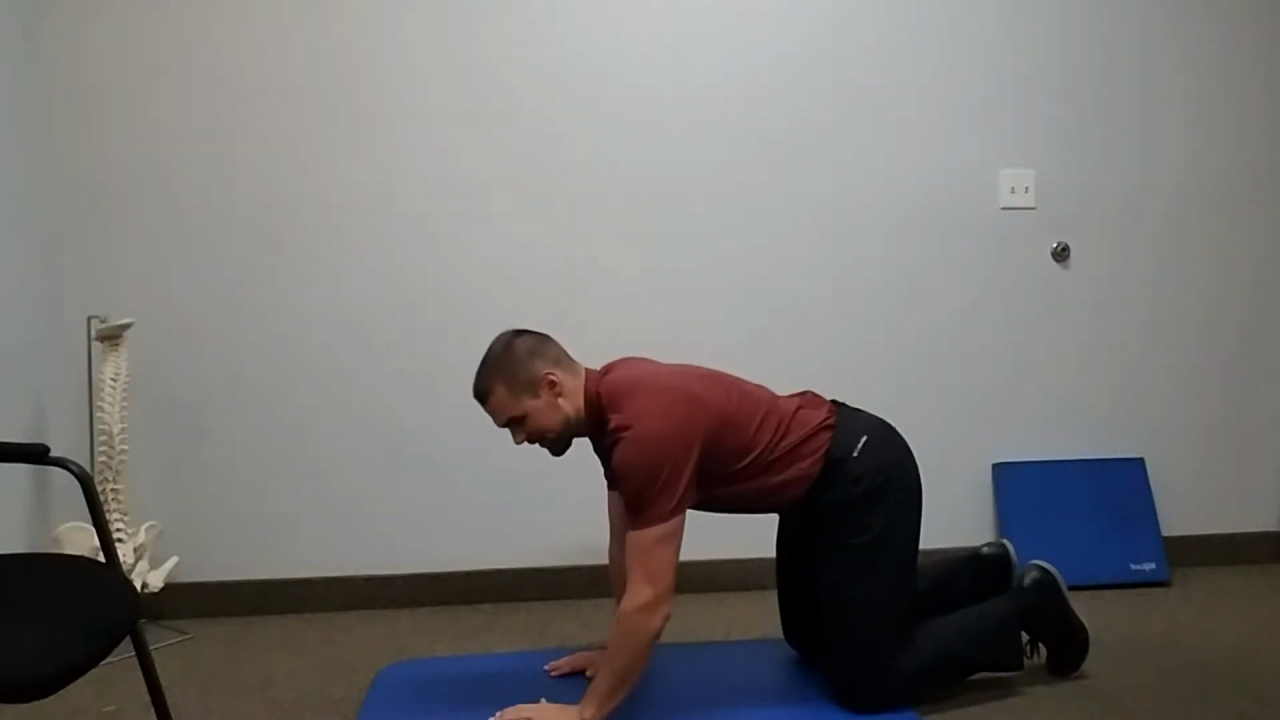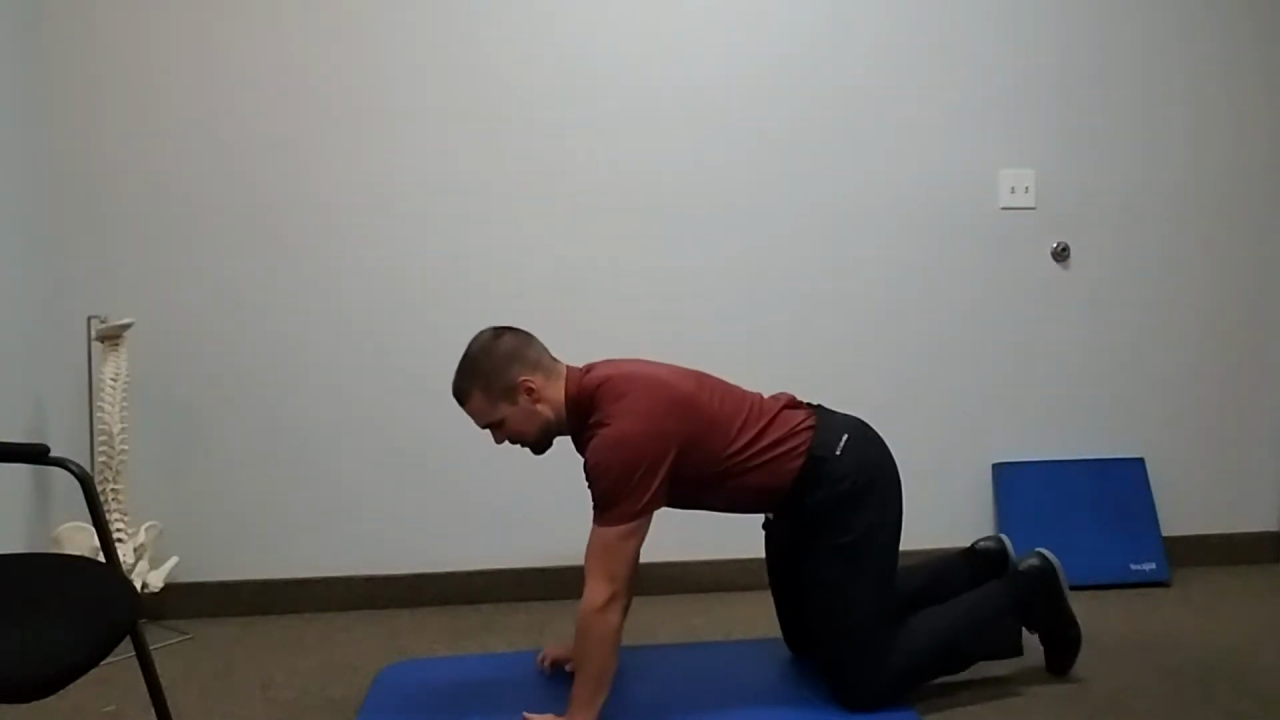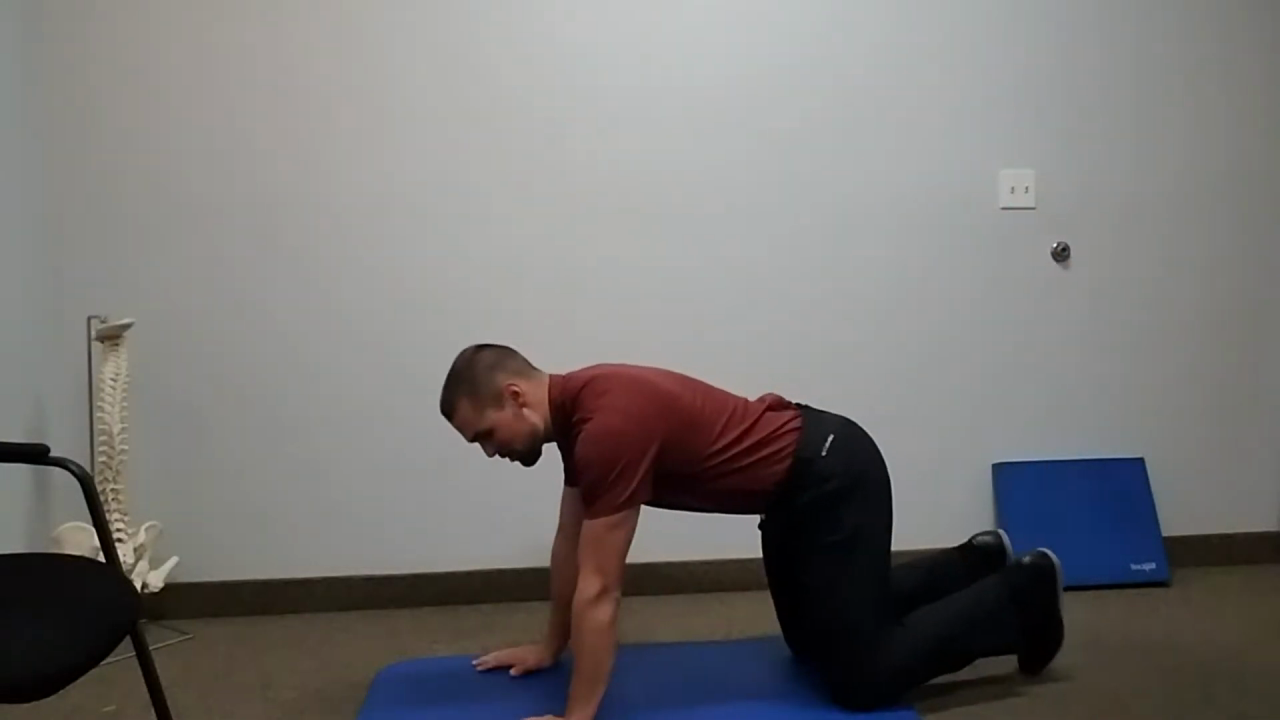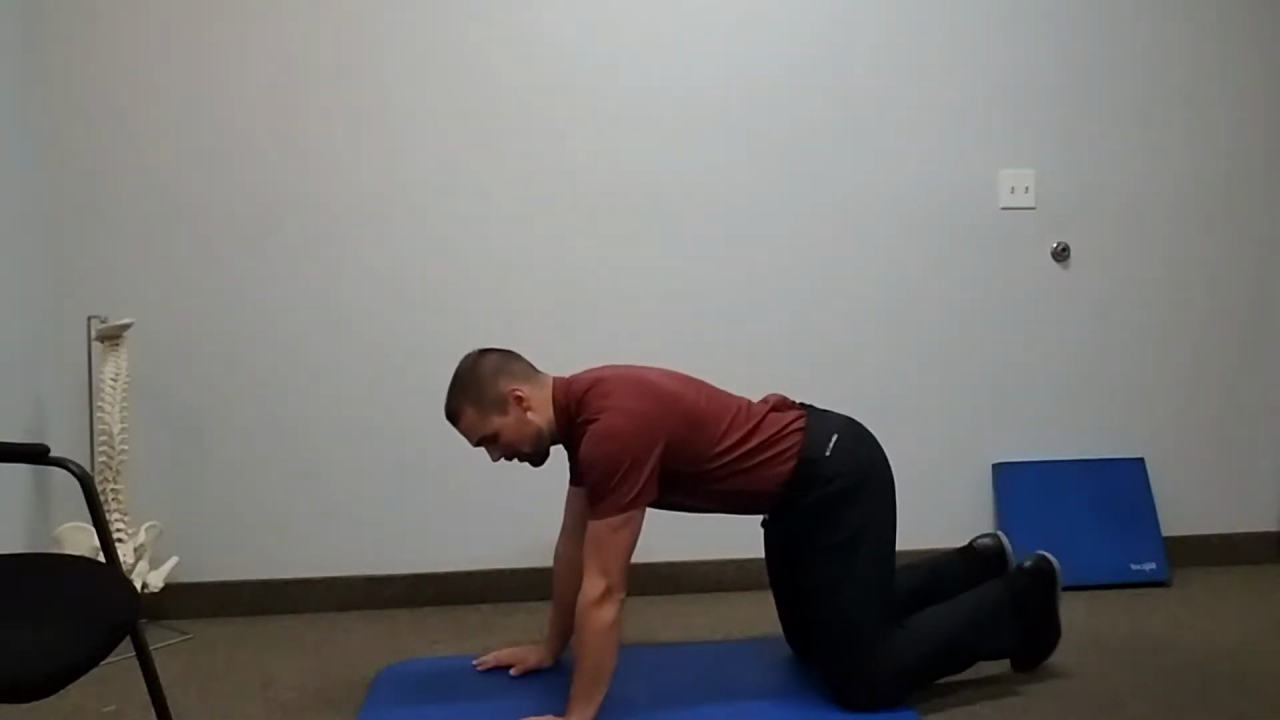
dt=0.5s
person 1, frame 1
left shoulder: (645, 430)
right shoulder: (608, 397)
left elbow: (651, 598)
right elbow: (625, 543)
right wrist: (617, 652)
left hip: (864, 478)
right hip: (818, 478)
right knee: (811, 639)
left ankle: (1027, 606)
right ankle: (981, 574)
person 1, frame 2
left shoulder: (624, 429)
right shoulder: (594, 394)
left elbow: (604, 593)
right elbow: (610, 544)
right wrist: (589, 644)
left hip: (843, 479)
right hip: (806, 480)
right knee: (811, 641)
left ankle: (1020, 594)
right ankle: (978, 569)
person 1, frame 3
left shoulder: (607, 427)
right shoulder: (578, 407)
left elbow: (598, 590)
right elbow: (570, 547)
right wrist: (549, 647)
left hip: (832, 477)
right hip: (798, 478)
right knee: (813, 640)
left ankle: (1019, 593)
right ankle: (974, 565)
person 1, frame 4
left shoulder: (612, 430)
right shoulder: (584, 408)
left elbow: (602, 591)
right elbow: (573, 548)
right wrist: (549, 647)
left hip: (837, 476)
right hip: (801, 478)
right knee: (812, 641)
left ankle: (1020, 593)
right ankle: (975, 567)
